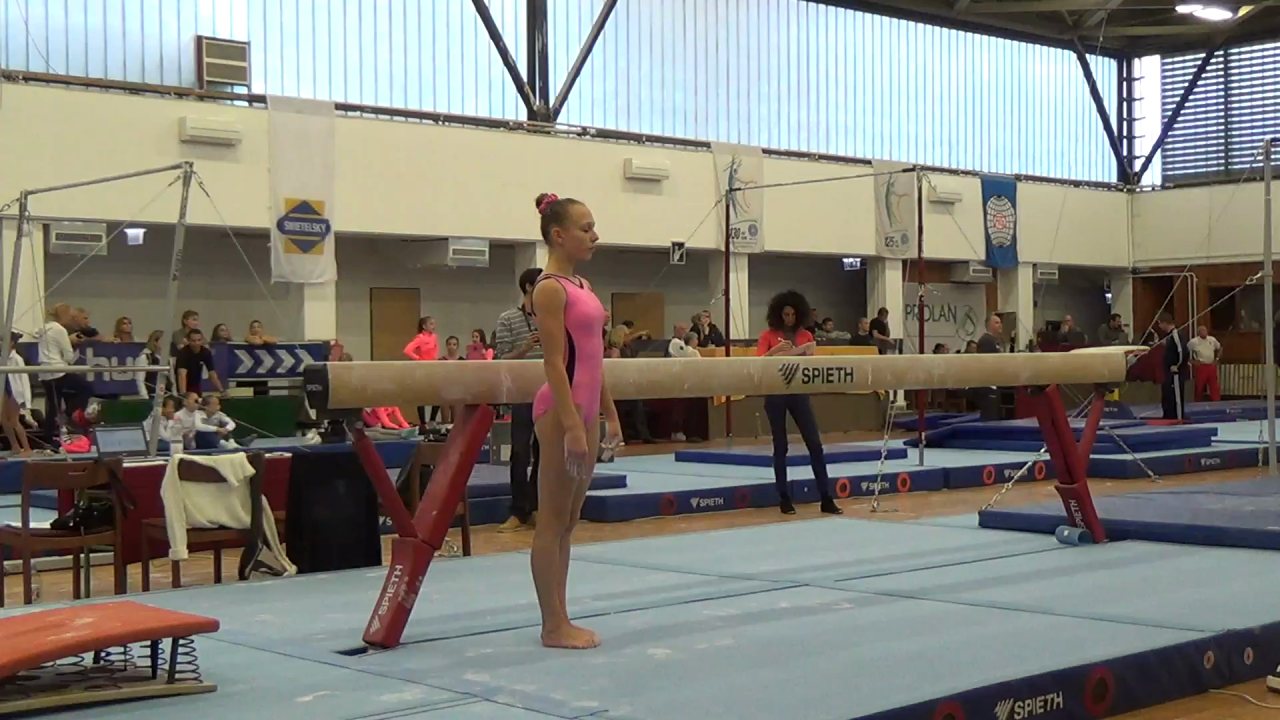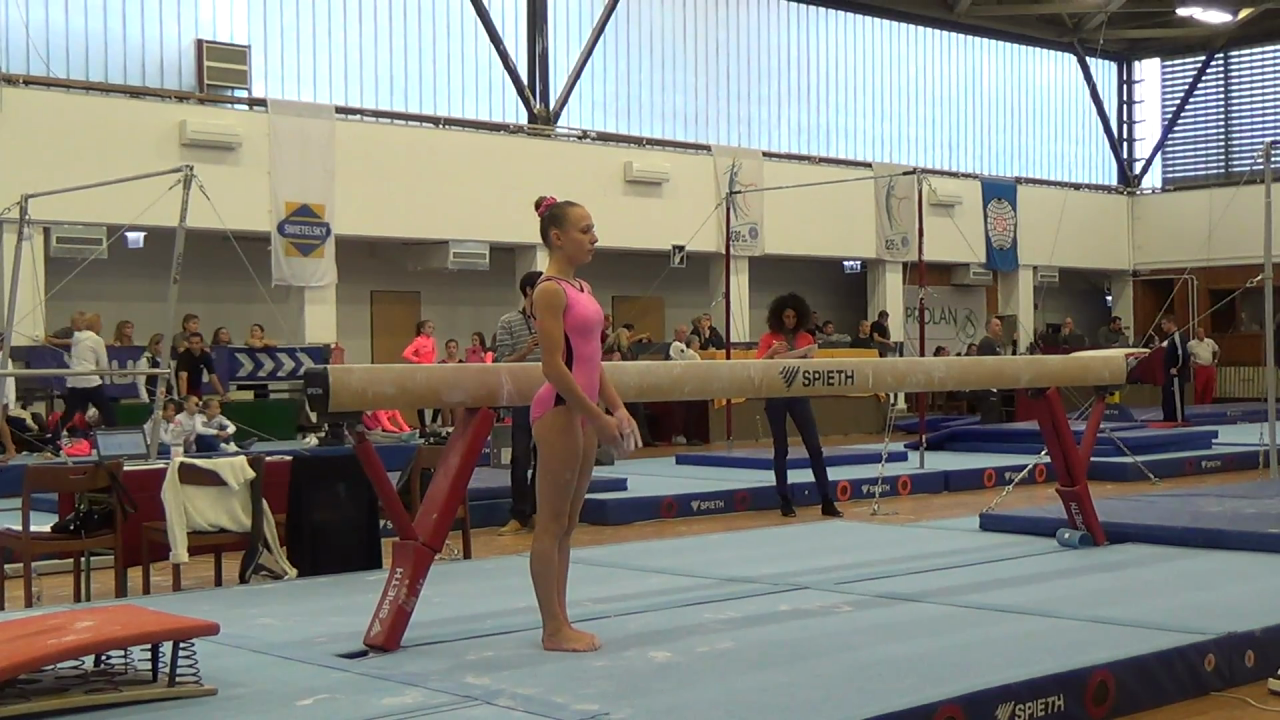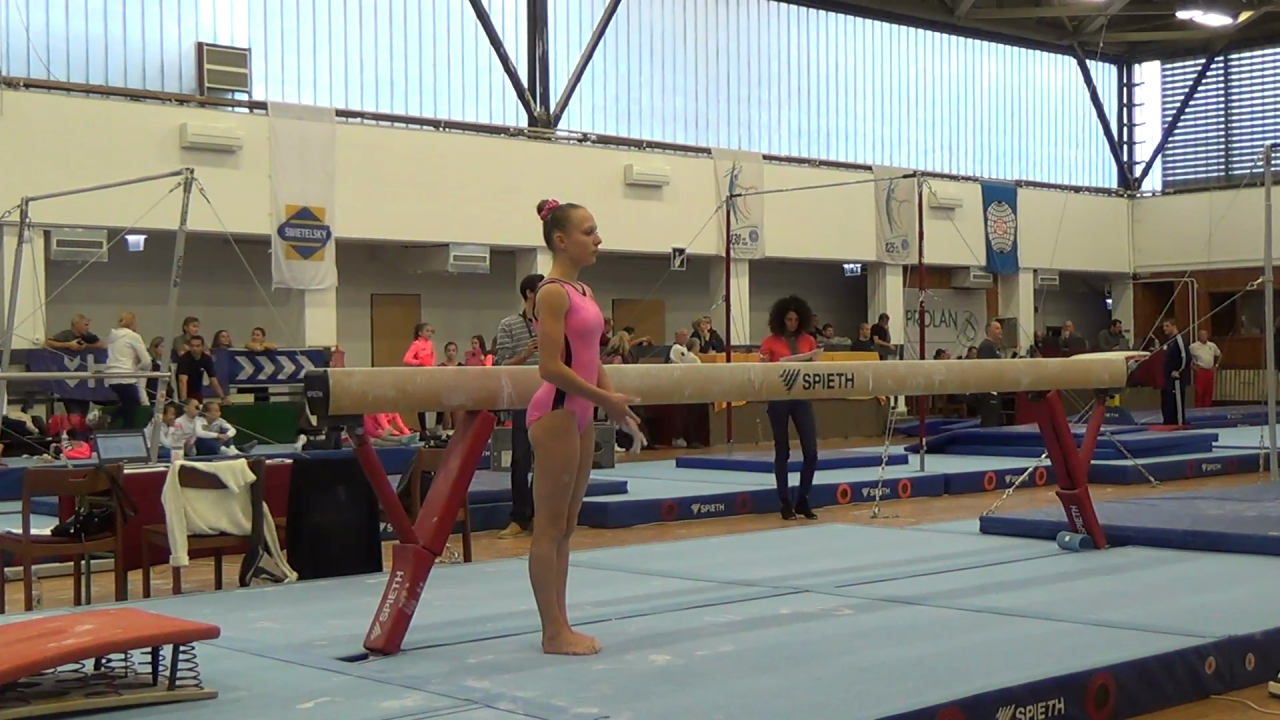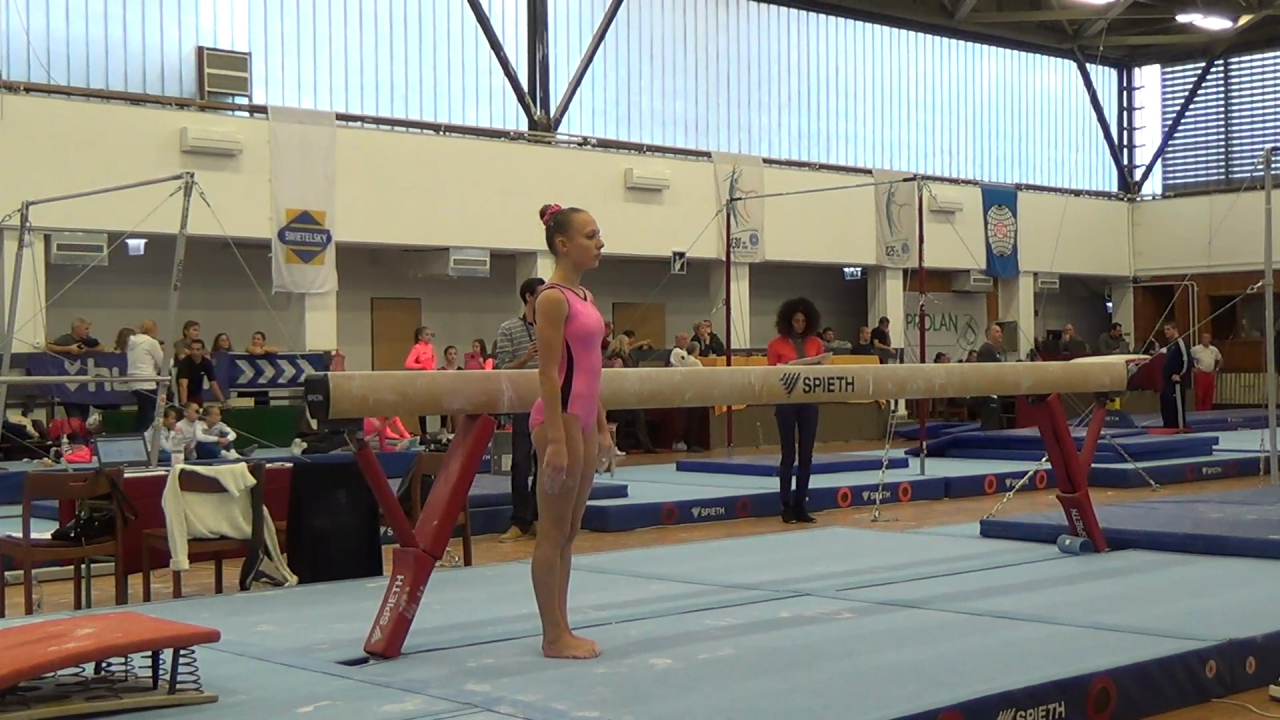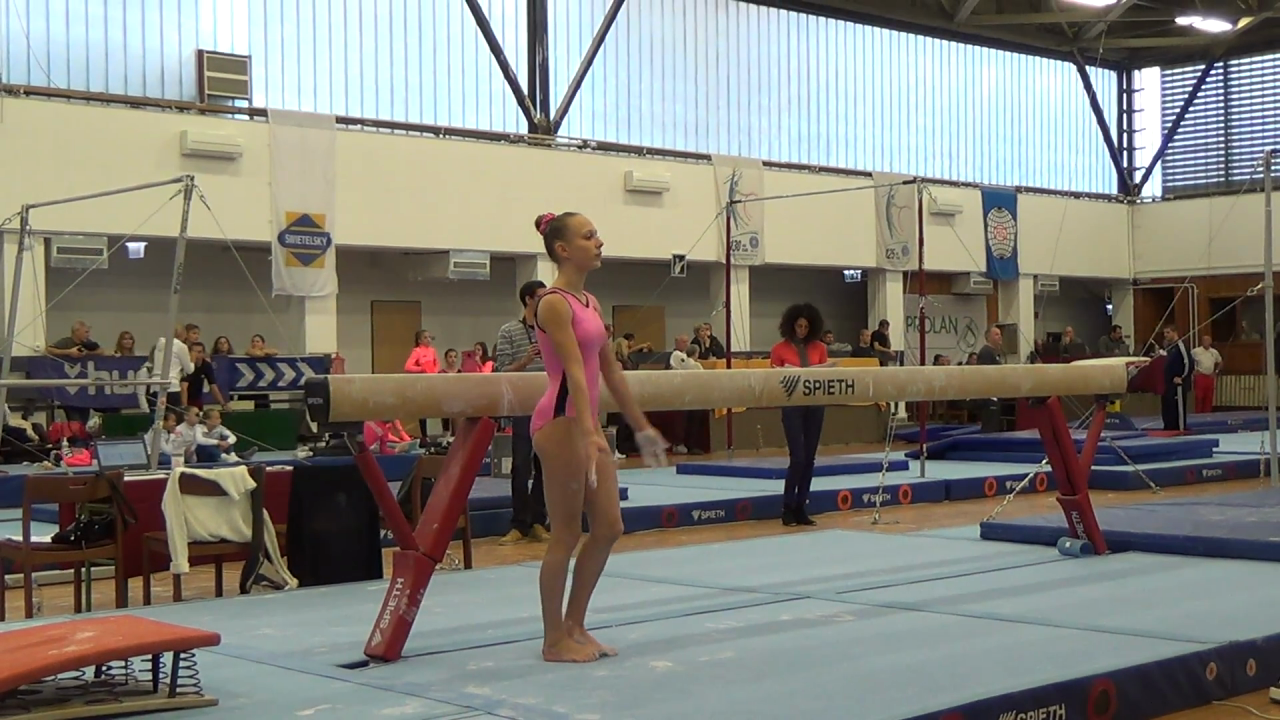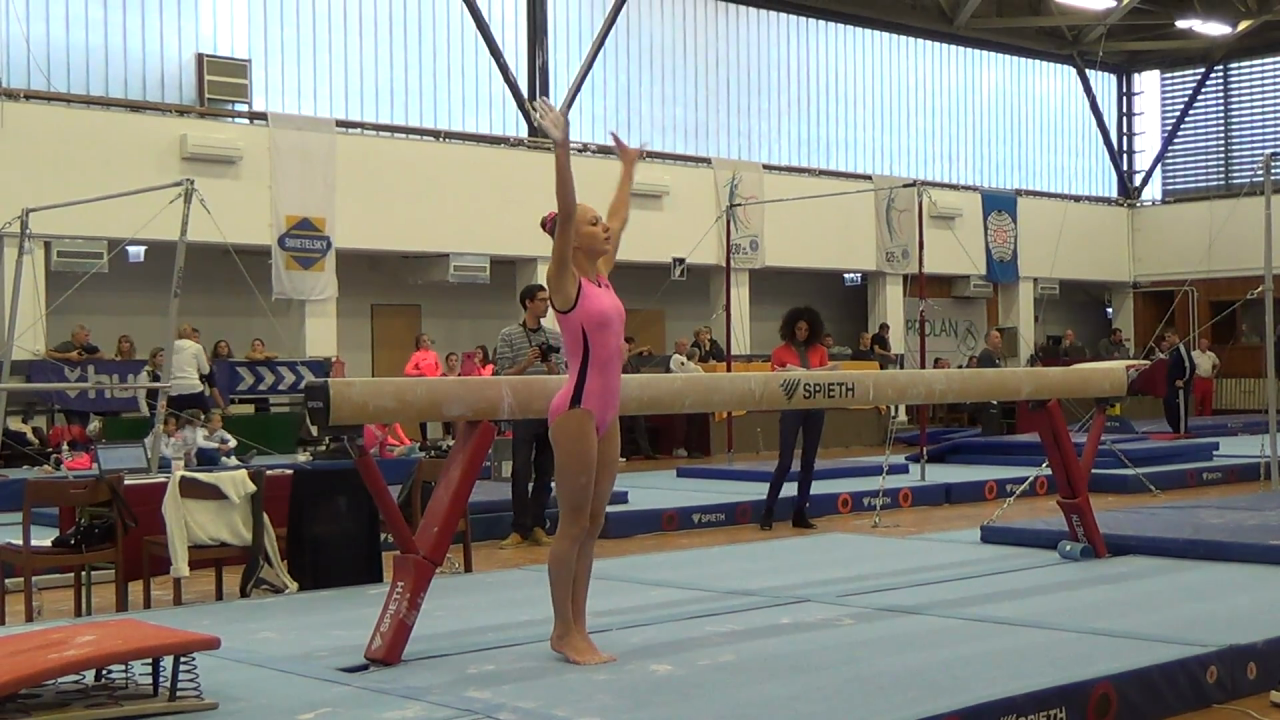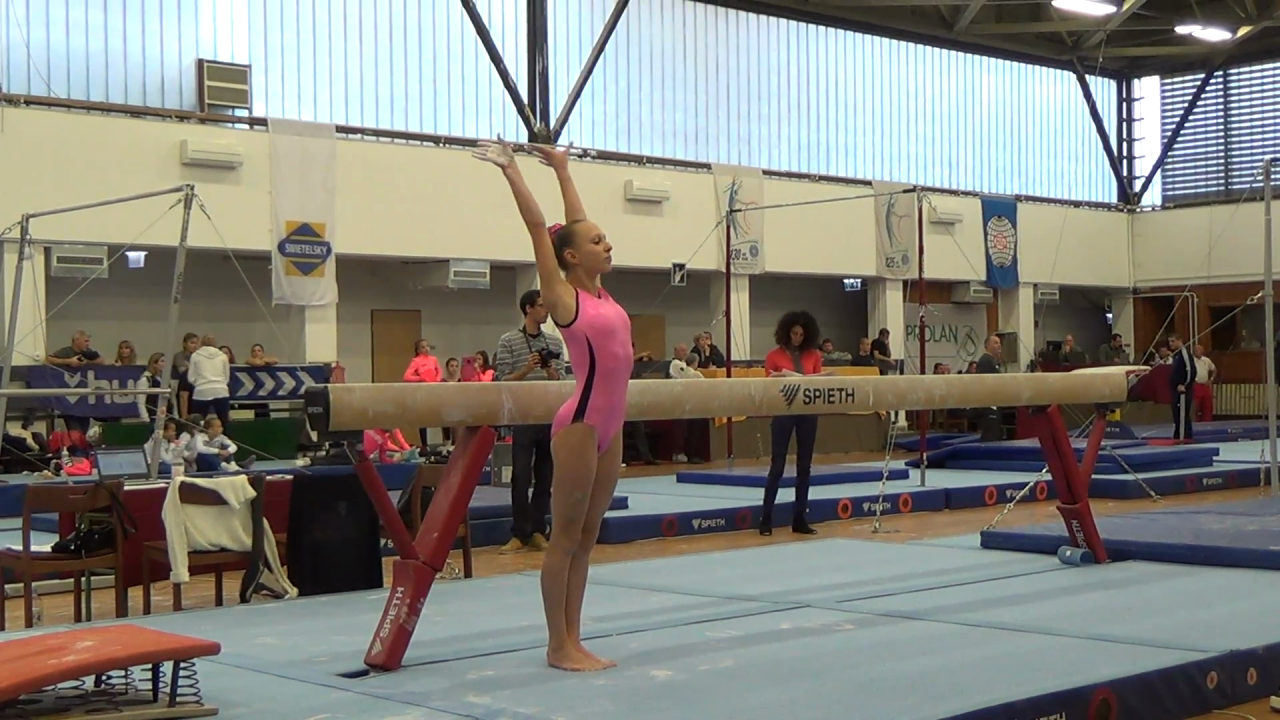
dt=0.4s
person 1, frame 1
left shoulder: (581, 285)
right shoulder: (550, 288)
right elbow: (555, 364)
left wrist: (609, 414)
right wrist: (572, 428)
left hip: (584, 410)
right hip: (562, 411)
left knee: (569, 522)
right knee: (552, 521)
left ankle: (562, 620)
right ankle: (553, 626)
person 1, frame 2
left shoulder: (581, 288)
right shoulder: (549, 290)
right elbow: (554, 366)
left wrist: (616, 410)
right wrist: (600, 416)
left hip: (582, 412)
right hip: (559, 412)
left knee: (568, 524)
right knee: (551, 524)
left ankle: (563, 623)
right ankle: (553, 629)
person 1, frame 3
left shoulder: (582, 291)
right shoulder: (553, 292)
right elbow: (551, 367)
left wrist: (615, 402)
right wrist: (606, 398)
left hip: (580, 415)
right hip: (557, 414)
left knee: (566, 527)
right knee: (550, 527)
left ankle: (563, 626)
right ankle: (553, 632)
person 1, frame 4
left shoulder: (584, 297)
right shoulder: (553, 298)
right elbow: (549, 374)
left wrist: (602, 428)
right wrist: (555, 440)
left hip: (584, 421)
right hip: (561, 419)
left knee: (569, 531)
right knee: (554, 532)
left ankle: (563, 629)
right ankle: (553, 636)
person 1, frame 5
left shoulder: (592, 304)
right shoulder: (554, 303)
left elbow: (611, 370)
right elbow: (574, 371)
left wrist: (641, 426)
right wrist: (591, 438)
left hip: (585, 423)
right hip: (559, 422)
left knee: (609, 530)
right knee: (566, 535)
left ankle: (574, 626)
right ankle: (555, 637)
person 1, frame 6
left shoulder: (601, 277)
right shoulder: (565, 281)
left elbow: (618, 218)
right elbow: (566, 213)
left wrist: (628, 169)
right wrist: (561, 148)
left hip: (606, 414)
right hip: (577, 412)
left knee: (592, 526)
right knee: (573, 524)
left ankle: (576, 630)
right ankle: (566, 632)
person 1, frame 7
left shoulder: (599, 292)
right shoulder: (564, 297)
left elbow: (579, 223)
right elbow: (538, 228)
left wrist: (562, 170)
right wrist: (510, 168)
left hip: (611, 428)
right hip: (580, 425)
left knee: (587, 539)
right knee: (566, 538)
left ankle: (574, 640)
right ankle: (559, 646)
person 2, frame 1
right shoulder: (508, 319)
right elbow: (501, 360)
right wrist: (524, 349)
right knee: (520, 455)
left ankle: (536, 508)
right ankle: (519, 512)
person 2, frame 2
right shoulder: (508, 323)
right elbow: (501, 363)
right wrist: (524, 352)
right knee: (521, 458)
left ankle: (537, 512)
right ankle: (520, 515)
person 2, frame 3
right shoulder: (509, 326)
right elbow: (502, 366)
right wrist: (525, 355)
right knee: (521, 461)
left ankle: (538, 515)
right ankle: (520, 518)
person 2, frame 4
right shoulder: (508, 329)
right elbow: (502, 370)
right wrist: (525, 359)
right knee: (521, 465)
left ankle: (537, 519)
right ankle: (520, 522)
person 2, frame 5
right shoulder: (508, 332)
right elbow: (501, 372)
right wrist: (525, 361)
left knee: (545, 467)
right knee: (521, 469)
left ankle: (537, 522)
right ankle: (520, 525)
person 2, frame 6
left shoulder: (555, 336)
right shoulder: (508, 336)
left elbow: (561, 376)
right elbow: (502, 376)
left wrist: (552, 367)
right wrist: (525, 365)
left knee: (546, 472)
right knee: (521, 472)
left ankle: (538, 526)
right ankle: (520, 528)
person 2, frame 7
left shoulder: (555, 342)
right shoulder: (508, 341)
left elbow: (561, 382)
right elbow: (502, 381)
left wrist: (551, 372)
right wrist: (526, 370)
left knee: (545, 478)
right knee: (521, 478)
left ankle: (538, 531)
right ankle: (520, 533)
person 3, frame 1
left shoulder: (806, 335)
right shoulder: (768, 335)
left wrist: (808, 358)
right wrist: (775, 350)
left hip: (799, 392)
right hip: (776, 393)
left knee: (815, 445)
right knee: (781, 447)
left ankle: (826, 498)
right ankle: (784, 498)
person 3, frame 2
left shoulder: (806, 338)
right shoulder: (769, 338)
left wrist: (809, 361)
right wrist: (772, 352)
left hip: (799, 395)
right hip: (776, 396)
left knee: (815, 447)
right knee: (781, 449)
left ankle: (826, 501)
right ankle: (785, 501)
person 3, frame 3
left shoulder: (808, 340)
right shoulder: (770, 342)
right wrist: (763, 364)
left hip: (802, 398)
right hip: (778, 399)
left knee: (810, 451)
right knee: (782, 452)
left ankle: (802, 501)
right ankle: (785, 503)
person 3, frame 4
left shoulder: (815, 343)
right shoulder: (776, 344)
left hip: (809, 401)
right hip: (786, 401)
left knee: (806, 455)
right knee: (789, 455)
left ankle: (800, 506)
right ankle: (786, 506)
person 3, frame 5
left shoulder: (819, 348)
right shoulder: (779, 349)
left hip: (815, 404)
right hip: (792, 405)
left knee: (809, 459)
right knee: (797, 458)
left ankle: (800, 509)
right ankle: (788, 508)
person 3, frame 6
left shoulder: (820, 351)
right shoulder: (780, 352)
right wrist: (782, 375)
left hip: (815, 407)
right hip: (791, 407)
left knee: (808, 462)
right knee: (785, 461)
left ankle: (800, 513)
right ankle: (768, 511)
person 3, frame 7
left shoulder: (814, 355)
right shoulder: (774, 356)
right wrist: (777, 379)
left hip: (807, 412)
right hip: (783, 412)
left knee: (804, 467)
right knee: (777, 466)
left ankle: (799, 518)
right ankle: (766, 518)
